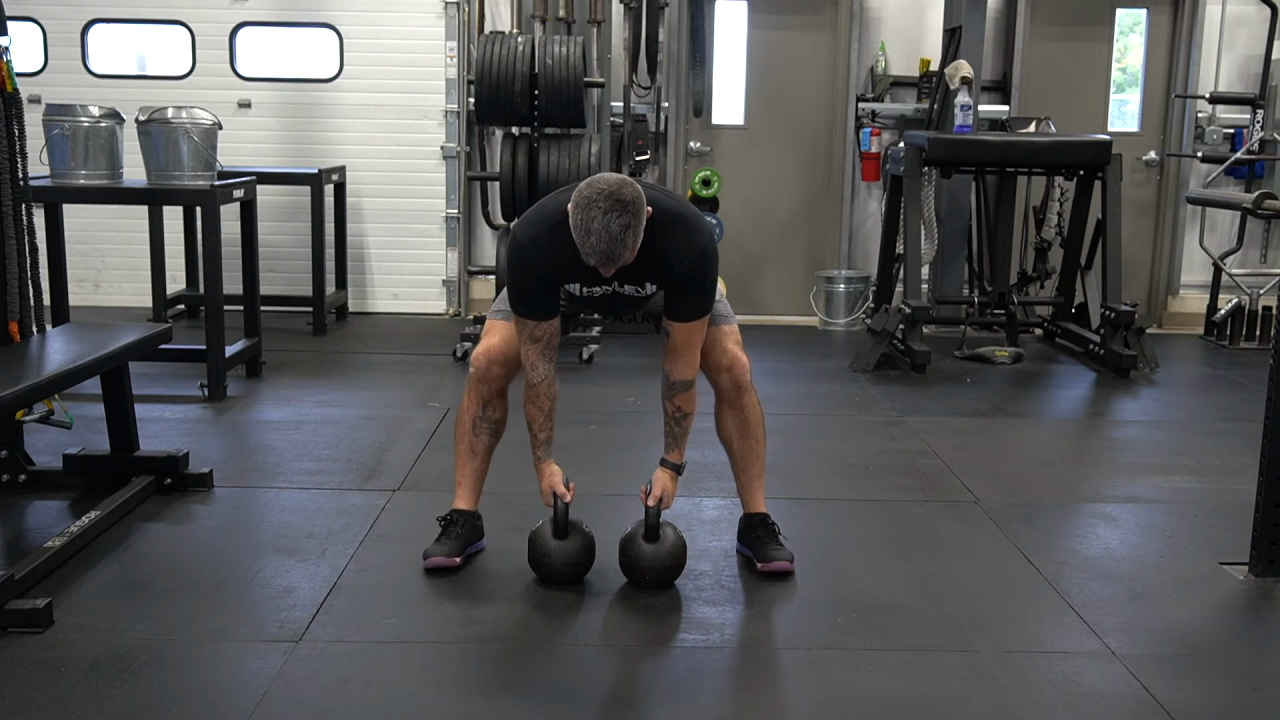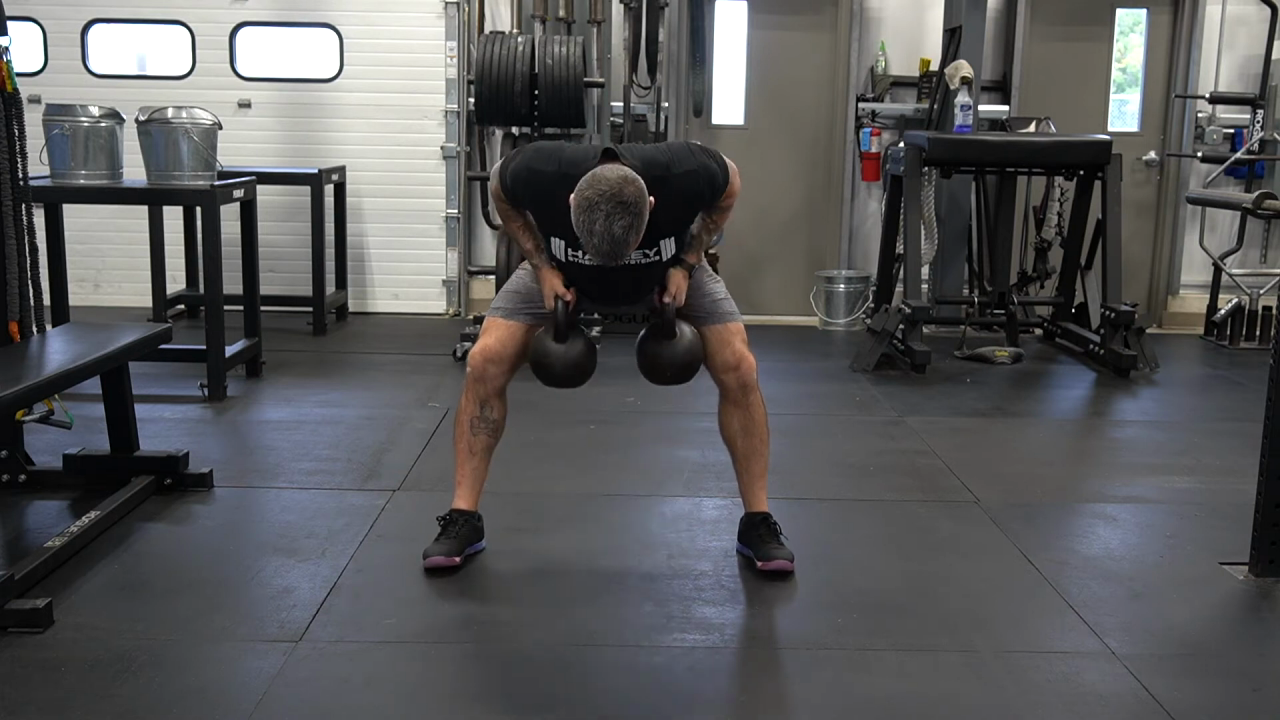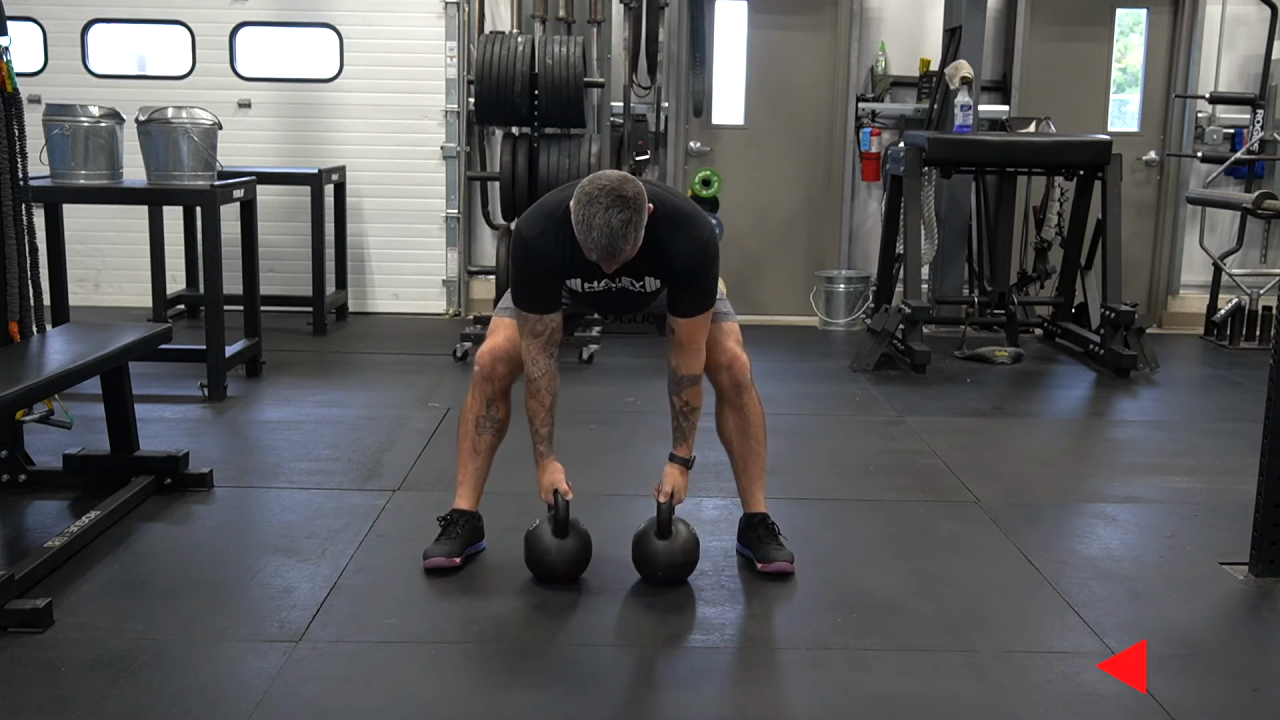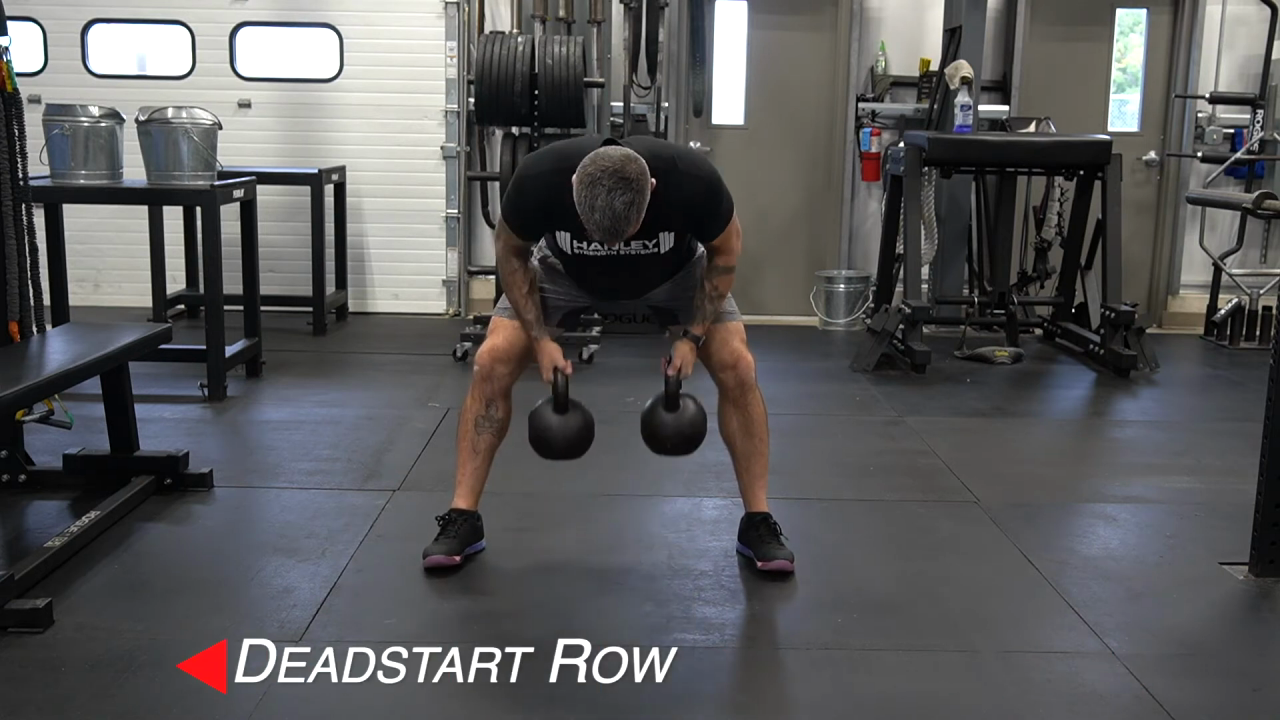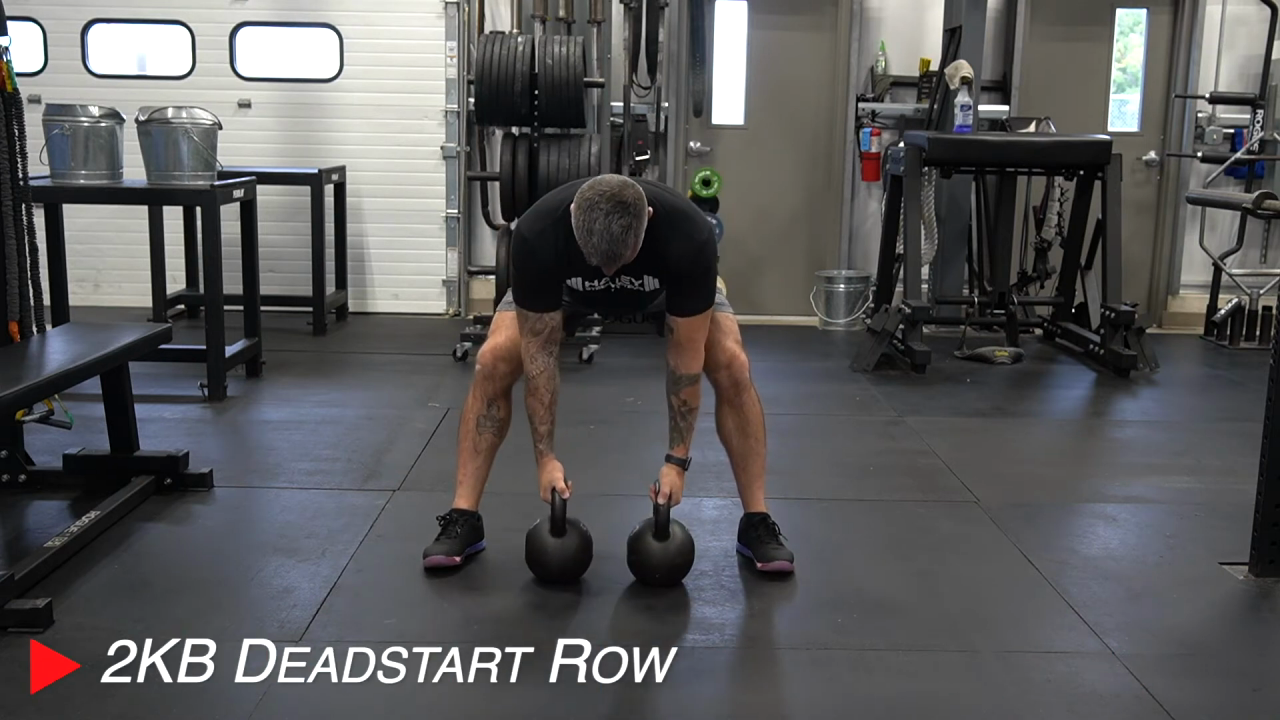
dt=1s
person 1, frame 1
left shoulder: (690, 240)
right shoulder: (533, 240)
left elbow: (682, 359)
right elbow: (538, 358)
left wrist: (672, 463)
right wrist: (543, 460)
left hip: (663, 280)
right hip: (559, 281)
left knee: (733, 370)
right knee: (487, 365)
left ankle: (757, 523)
right ankle: (463, 519)
person 1, frame 2
left shoulder: (687, 174)
right shoulder: (537, 173)
left elbow: (729, 185)
right elbow: (501, 192)
left wrist: (687, 261)
right wrist: (541, 265)
left hip: (666, 272)
right hip: (562, 272)
left knee: (739, 369)
right knee: (484, 363)
left ankle: (758, 522)
right ankle: (462, 518)
person 1, frame 3
left shoulder: (690, 235)
right shoulder: (537, 234)
left elbow: (688, 352)
right elbow: (539, 353)
left wrist: (680, 458)
right wrist: (545, 458)
left hip: (664, 282)
right hip: (565, 281)
left knee: (733, 368)
right knee: (492, 363)
left ankle: (756, 523)
right ankle: (463, 518)
person 1, frame 4
left shoulder: (691, 179)
right shoulder: (540, 178)
left elbow: (725, 251)
right elbow: (511, 252)
left wrist: (693, 337)
right wrist: (539, 337)
left hip: (671, 271)
right hip: (564, 270)
left knee: (737, 368)
right knee: (492, 363)
left ankle: (758, 522)
right ankle: (462, 518)
person 1, frame 5
left shoulder: (689, 237)
right shoulder: (537, 235)
left elbow: (686, 353)
right elbow: (539, 350)
left wrist: (677, 459)
right wrist: (545, 456)
left hip: (664, 281)
right hip: (566, 282)
left knee: (732, 367)
right knee: (494, 362)
left ankle: (757, 522)
right ankle: (463, 518)
